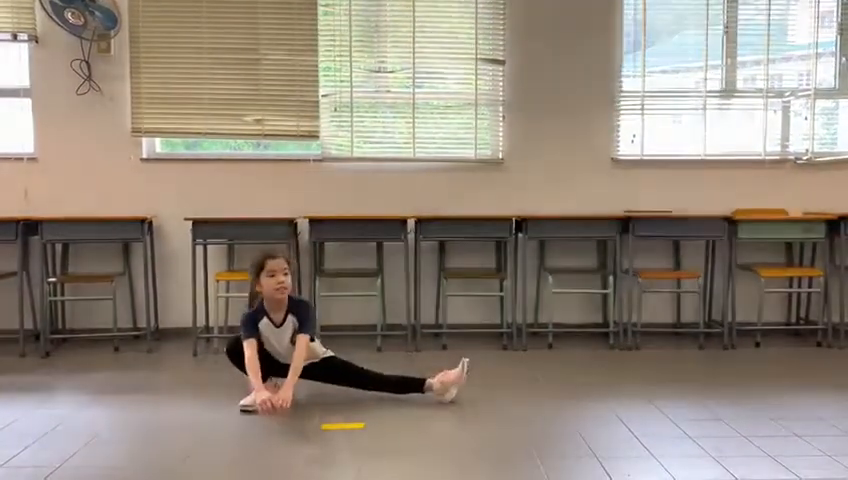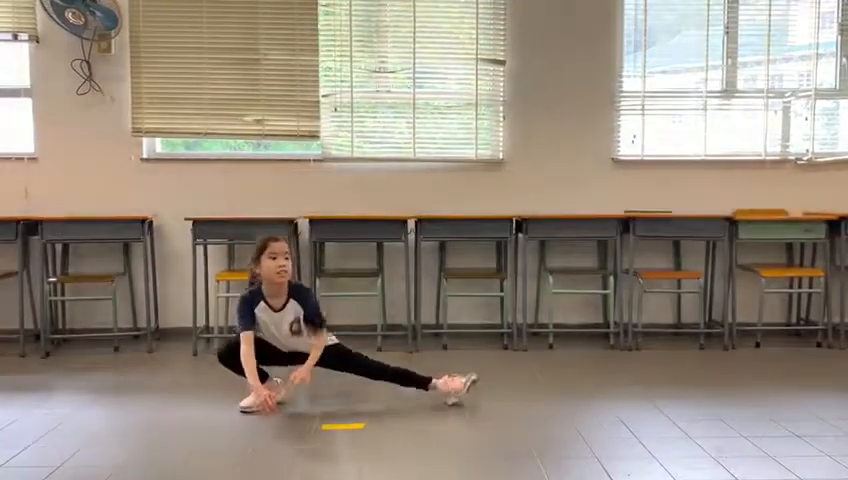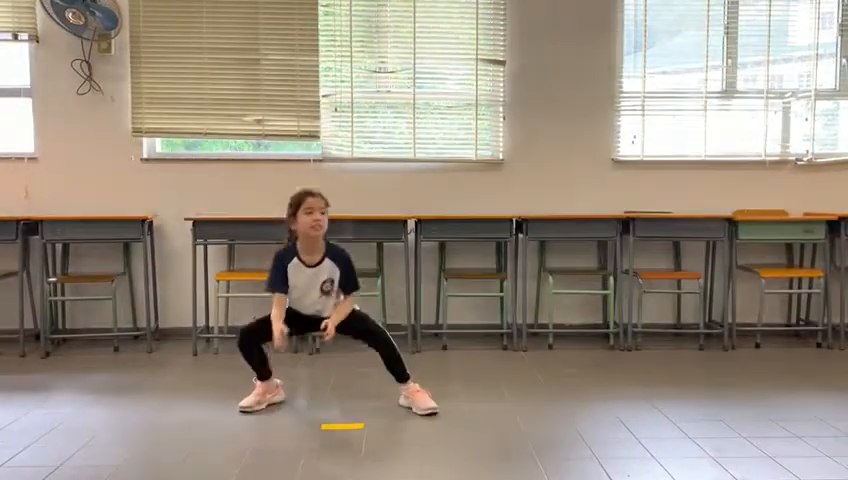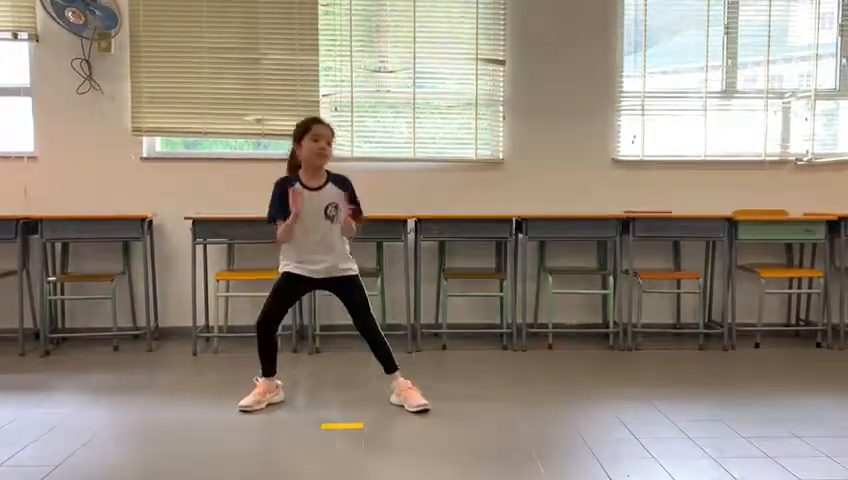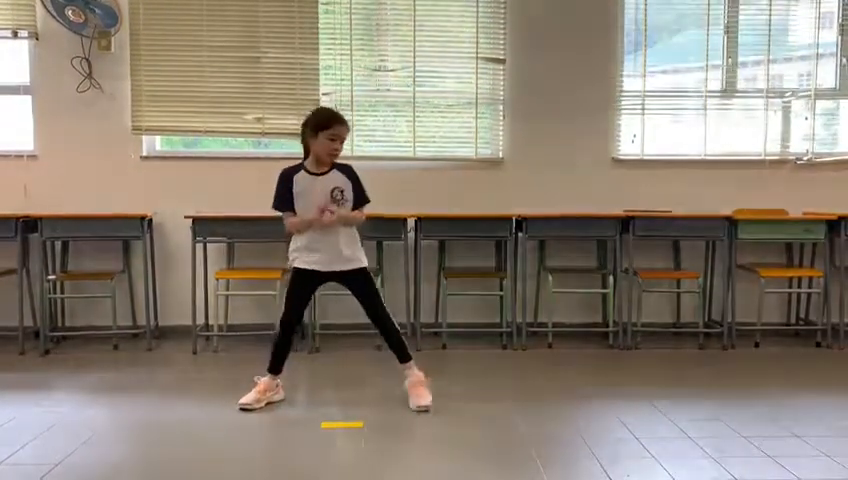
dt=0.4s
person 1, frame 1
left shoulder: (301, 308)
right shoulder: (252, 317)
left elbow: (302, 347)
right elbow: (250, 353)
left wrist: (288, 387)
right wrist: (260, 389)
left hip: (313, 361)
right hip: (277, 363)
left knee: (370, 380)
right knee: (235, 347)
left ankle: (434, 385)
right ankle: (268, 385)
person 1, frame 2
left shoulder: (304, 295)
right shoulder: (249, 300)
left elbow: (319, 336)
right elbow: (247, 345)
left wrist: (308, 366)
right wrist: (257, 386)
left hip: (314, 348)
right hip: (279, 351)
left knee: (372, 367)
right knee: (228, 354)
left ankle: (439, 384)
right ankle: (272, 388)
person 1, frame 3
left shoulder: (339, 256)
right shoulder: (284, 257)
left elbow: (348, 298)
right elbow: (278, 303)
left wrist: (335, 320)
right wrist: (278, 327)
left hip: (335, 314)
right hip: (298, 314)
left knee: (380, 337)
right knee: (246, 337)
left ankle: (408, 389)
right ankle: (268, 387)
person 1, frame 4
left shoulder: (341, 184)
right shoulder: (285, 187)
left elbow: (352, 232)
right elbow: (282, 238)
left wrist: (346, 221)
right wrist: (294, 215)
left hip: (339, 268)
right hip: (297, 268)
left knee: (366, 324)
right knee: (265, 323)
left ankle: (399, 384)
right ankle: (268, 385)
person 1, frame 5
left shoulder: (346, 173)
right shoulder: (291, 177)
left elbow: (361, 216)
right elbow: (289, 224)
left wrist: (340, 217)
right wrist: (313, 218)
left hip: (350, 260)
right hip: (307, 262)
left knee: (380, 316)
right knee: (289, 322)
left ankle: (412, 375)
right ankle: (271, 384)
